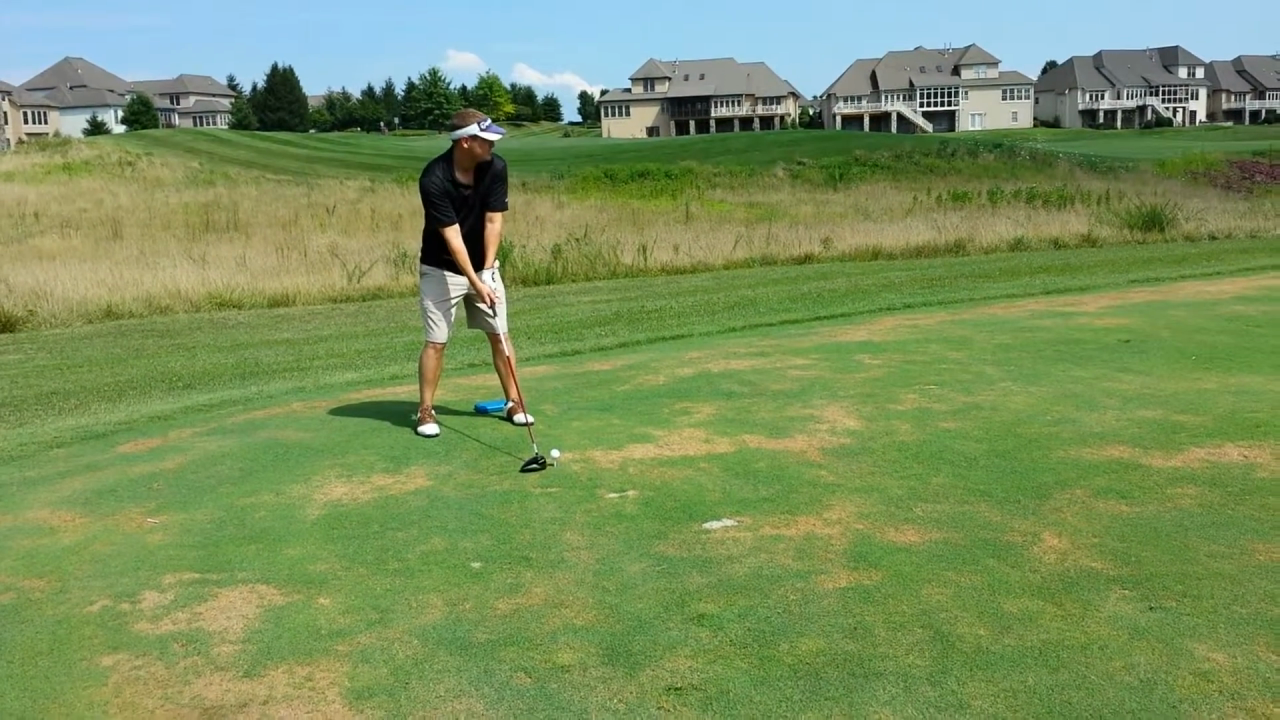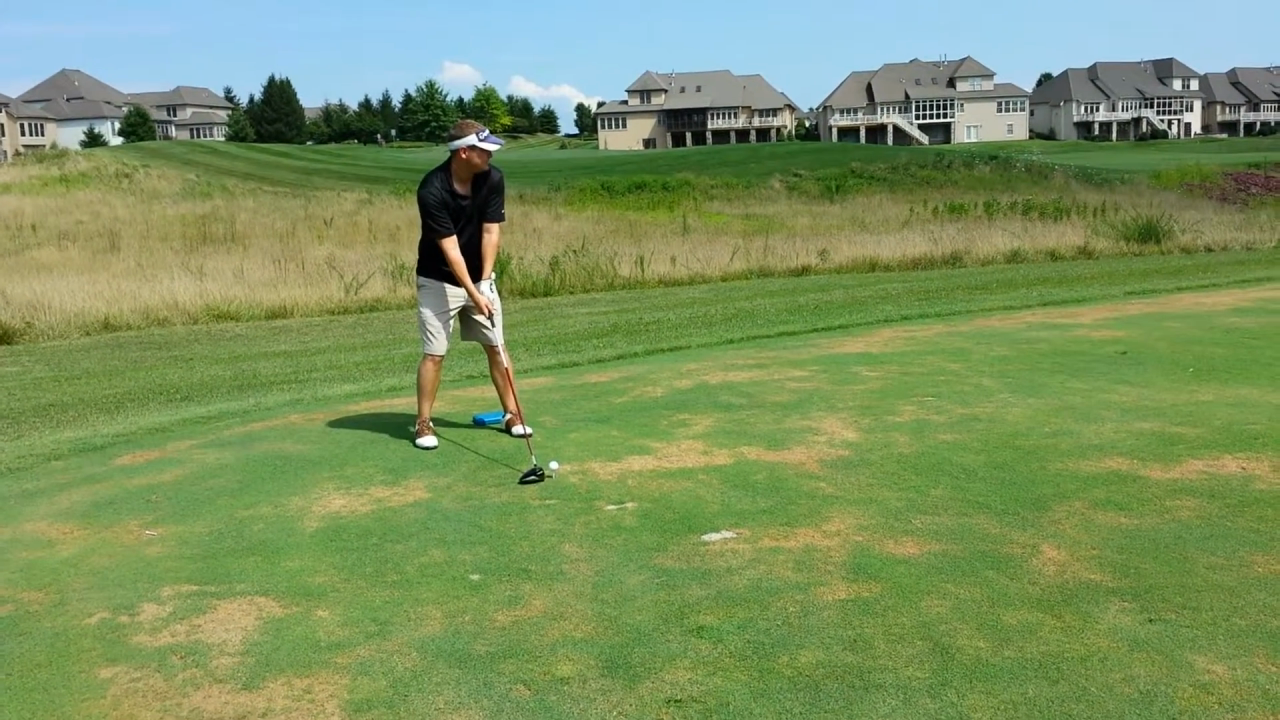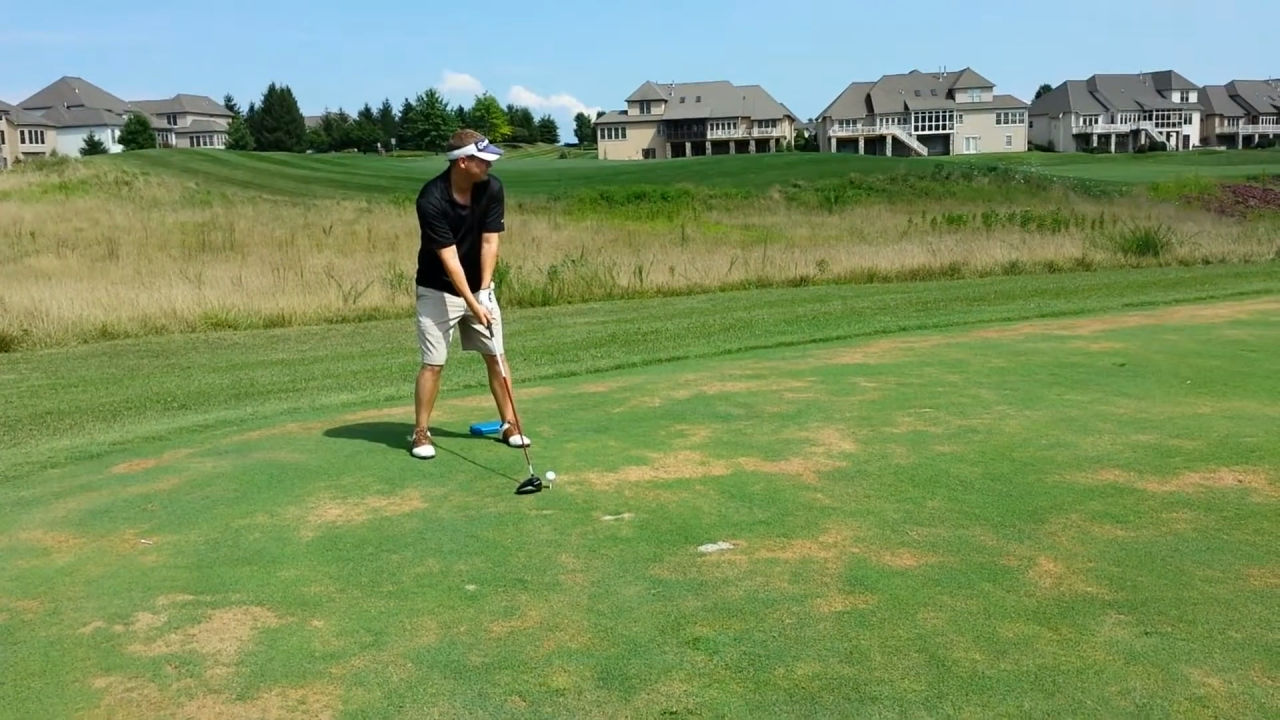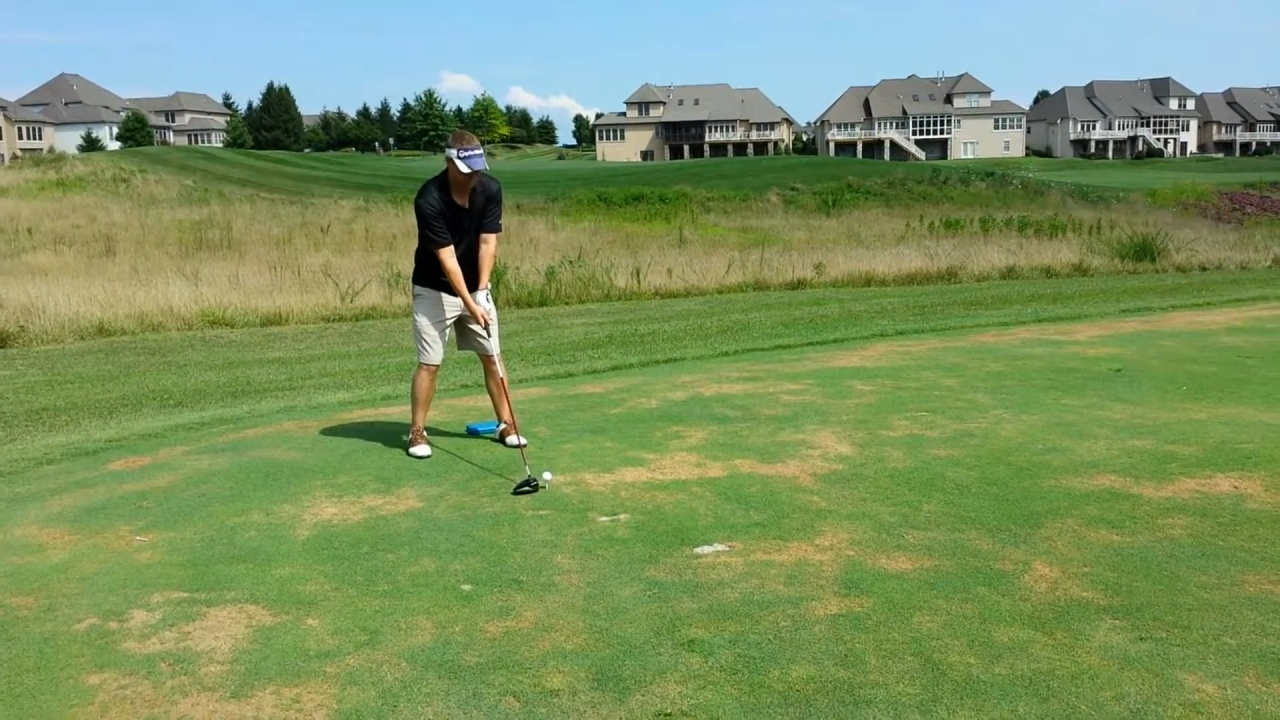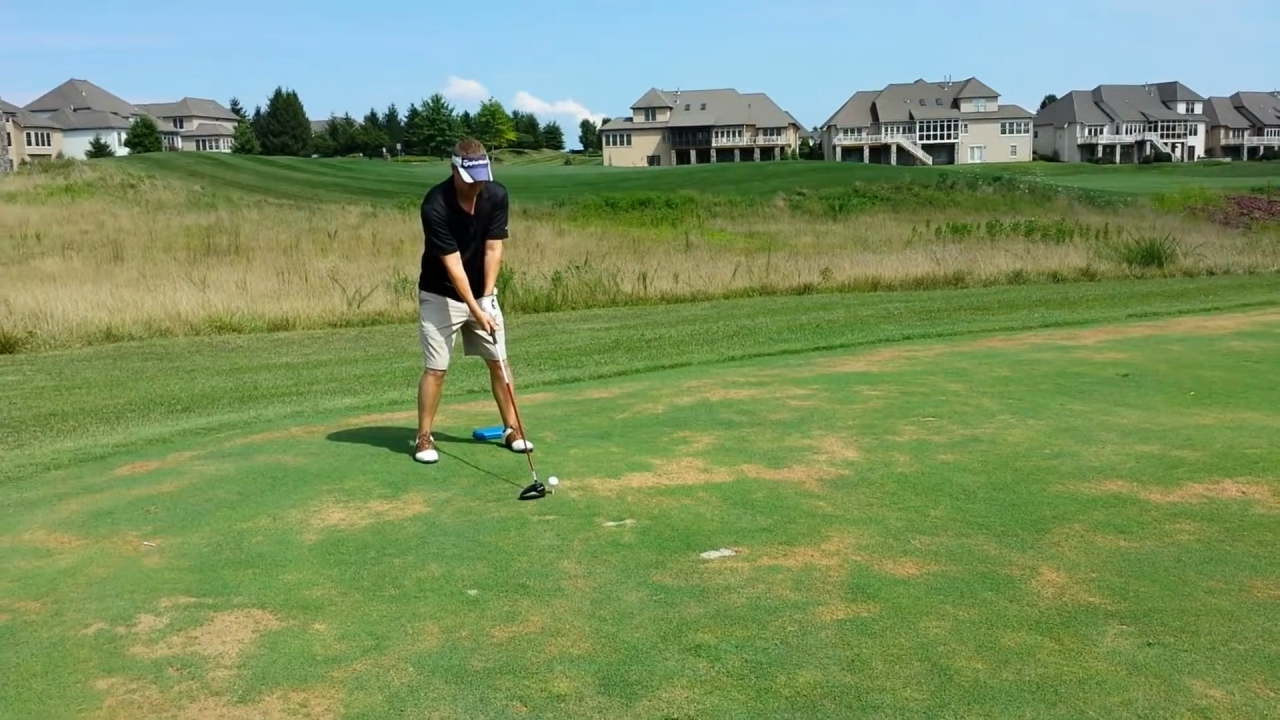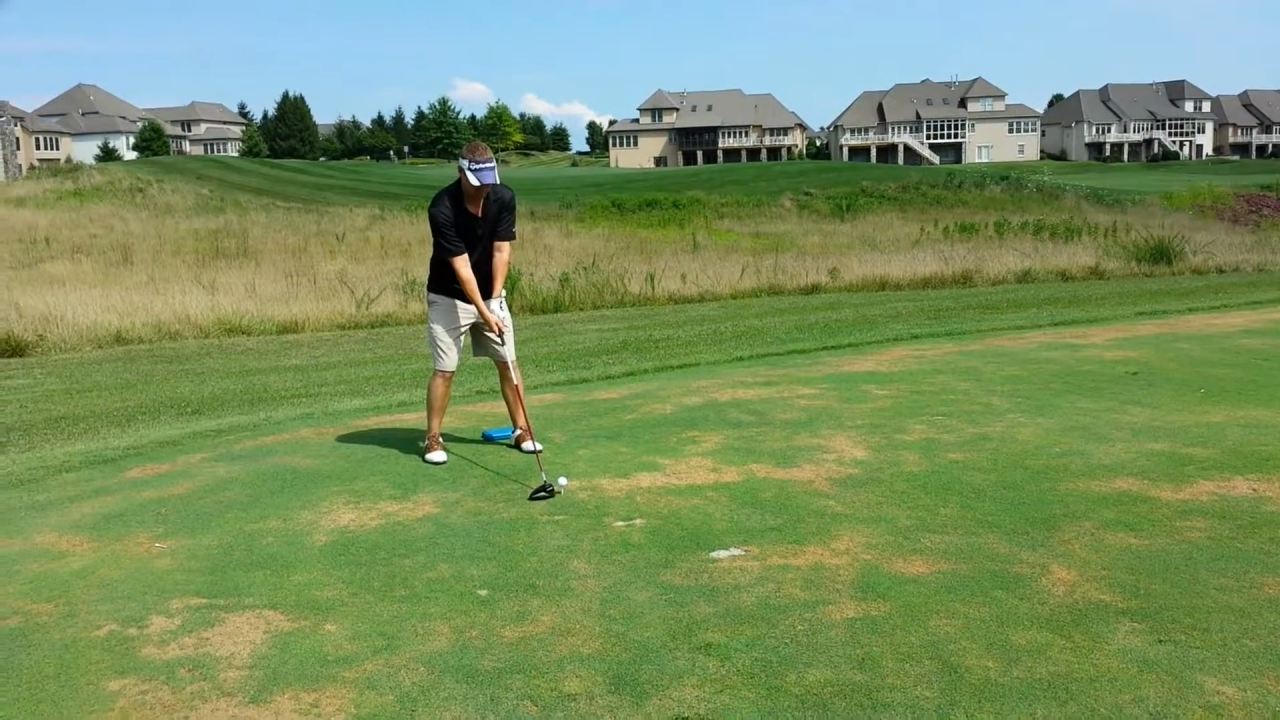
dt=0.4s
person 1, frame 1
left shoulder: (496, 167)
right shoulder: (434, 178)
left elbow: (493, 221)
right elbow: (452, 236)
left wrist: (487, 270)
right wrist: (474, 282)
left hip: (483, 266)
right hip: (441, 268)
left knee: (499, 334)
right knee: (436, 340)
left ankle: (513, 402)
right ankle: (425, 410)
person 1, frame 2
left shoulder: (493, 178)
right shoulder: (432, 189)
left elbow: (490, 231)
right elbow: (449, 247)
left wrist: (485, 281)
right wrist: (472, 293)
left hip: (480, 277)
right hip: (438, 280)
left knee: (496, 346)
right knee: (434, 353)
left ankle: (511, 414)
right ankle: (424, 422)
person 1, frame 3
left shoulder: (492, 188)
right shoulder: (431, 199)
left elbow: (490, 242)
right elbow: (449, 258)
left wrist: (484, 291)
right wrist: (471, 304)
left hip: (479, 288)
right hip: (438, 290)
left knee: (496, 356)
right knee: (433, 363)
left ankle: (509, 424)
right ankle: (421, 432)
person 1, frame 4
left shoulder: (491, 190)
right shoulder: (429, 199)
left elbow: (488, 242)
right elbow: (447, 257)
left wrist: (482, 290)
right wrist: (468, 303)
left hip: (475, 287)
right hip: (434, 290)
left knee: (492, 356)
right knee: (429, 362)
left ankle: (505, 424)
right ankle: (417, 432)
person 1, frame 5
left shoulder: (497, 196)
right shoulder: (435, 206)
left elbow: (493, 248)
right elbow: (453, 264)
left wrist: (488, 296)
right wrist: (474, 309)
left hip: (482, 293)
right hip: (440, 295)
left knee: (498, 360)
right knee: (436, 367)
left ankle: (511, 429)
right ankle: (424, 437)
person 1, frame 6
left shoulder: (504, 198)
right shoulder: (442, 208)
left elbow: (501, 251)
right elbow: (461, 266)
left wrist: (495, 300)
right wrist: (482, 311)
left hip: (490, 294)
right hip: (449, 296)
left knee: (507, 362)
right knee: (445, 369)
left ankle: (521, 430)
right ankle: (433, 437)
